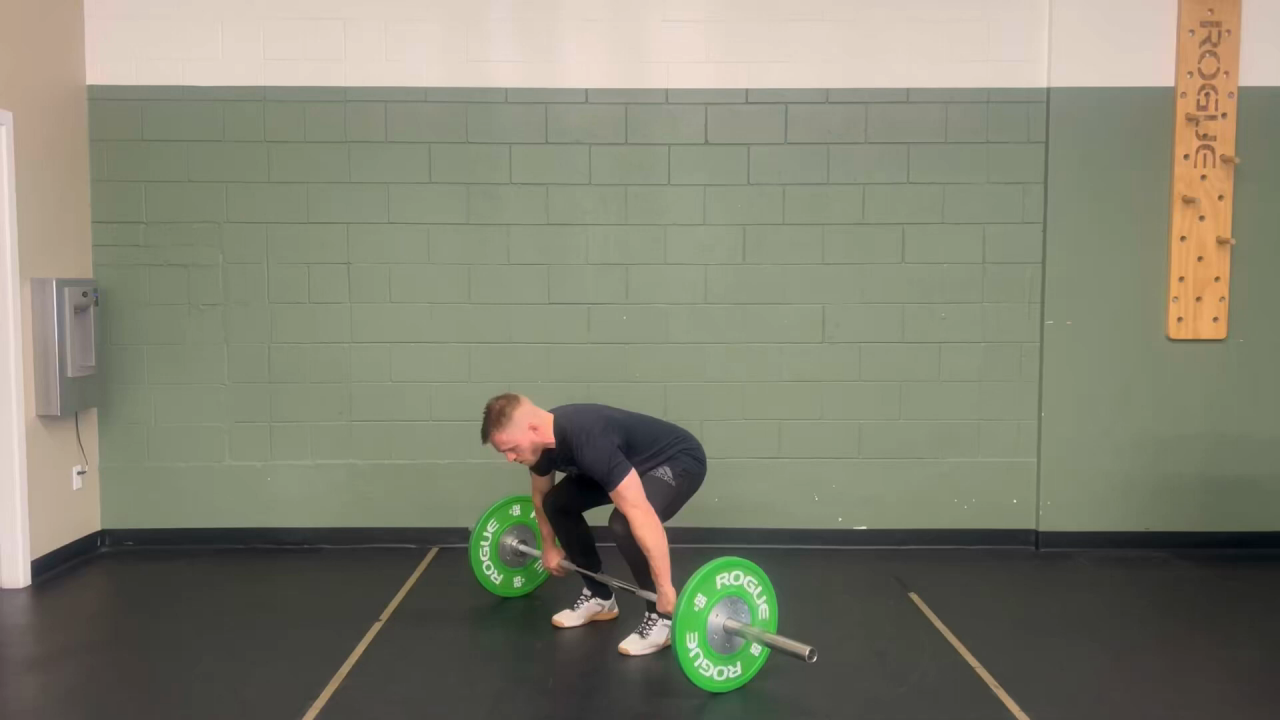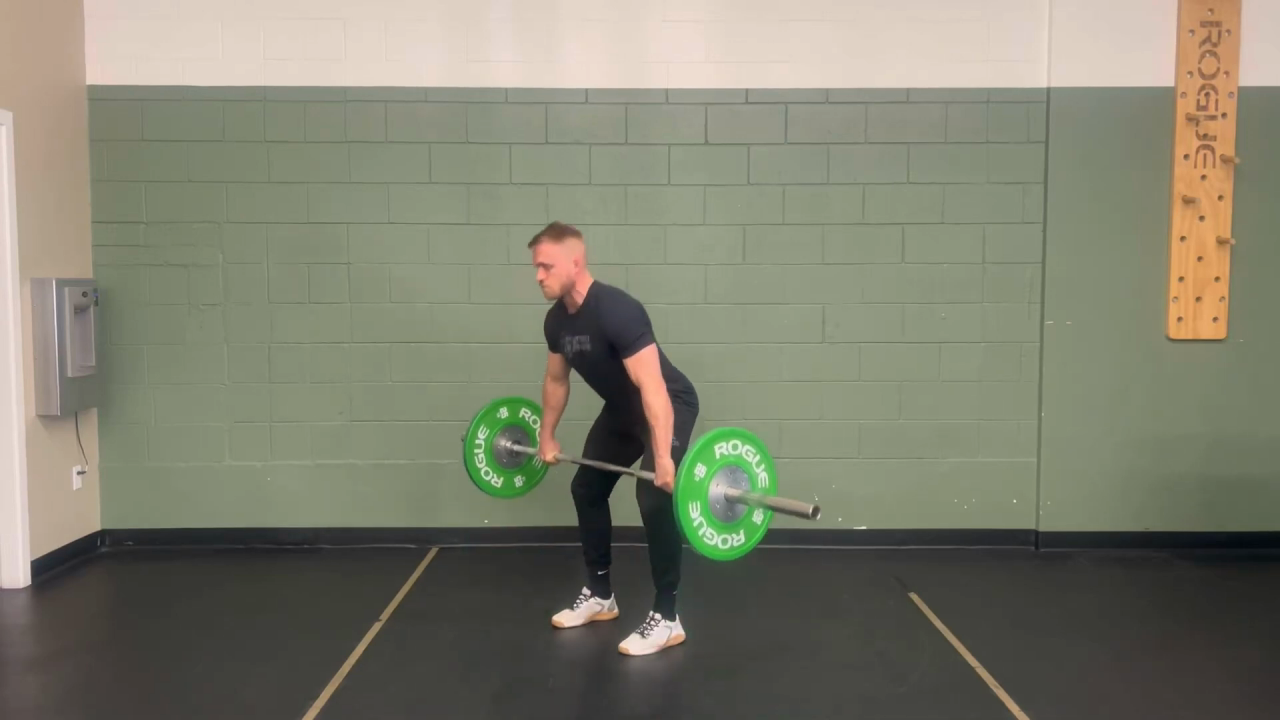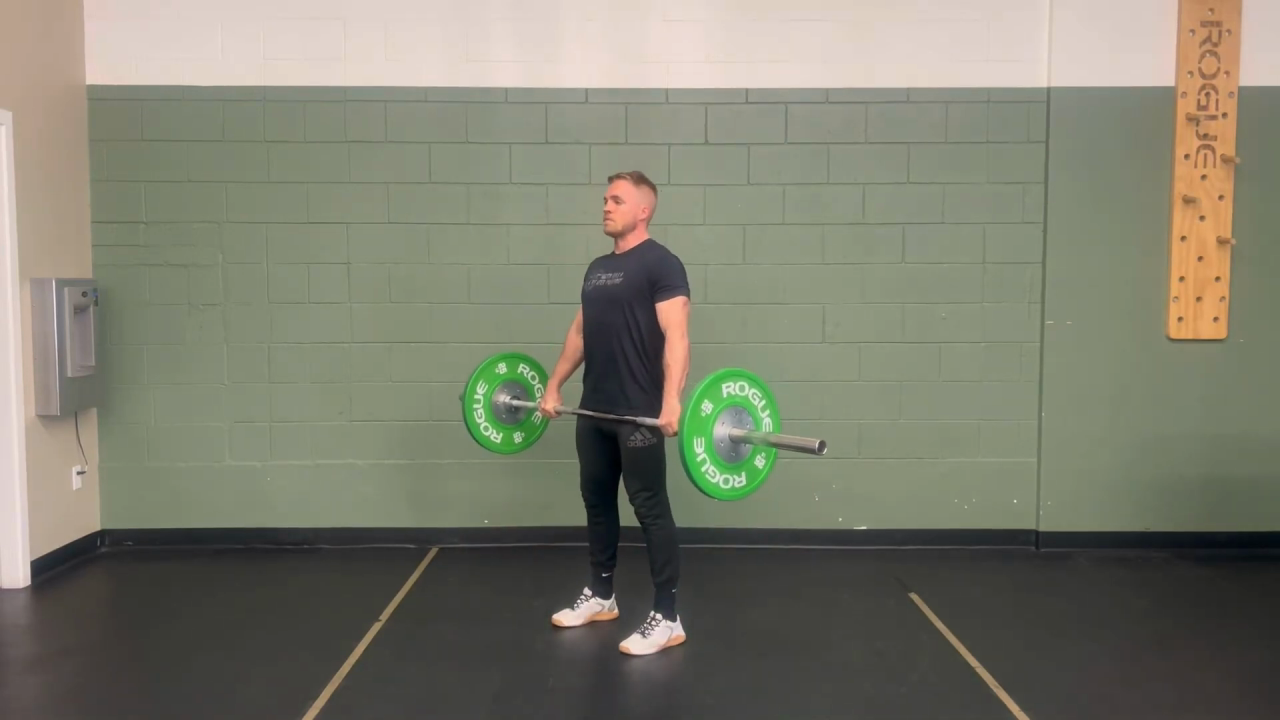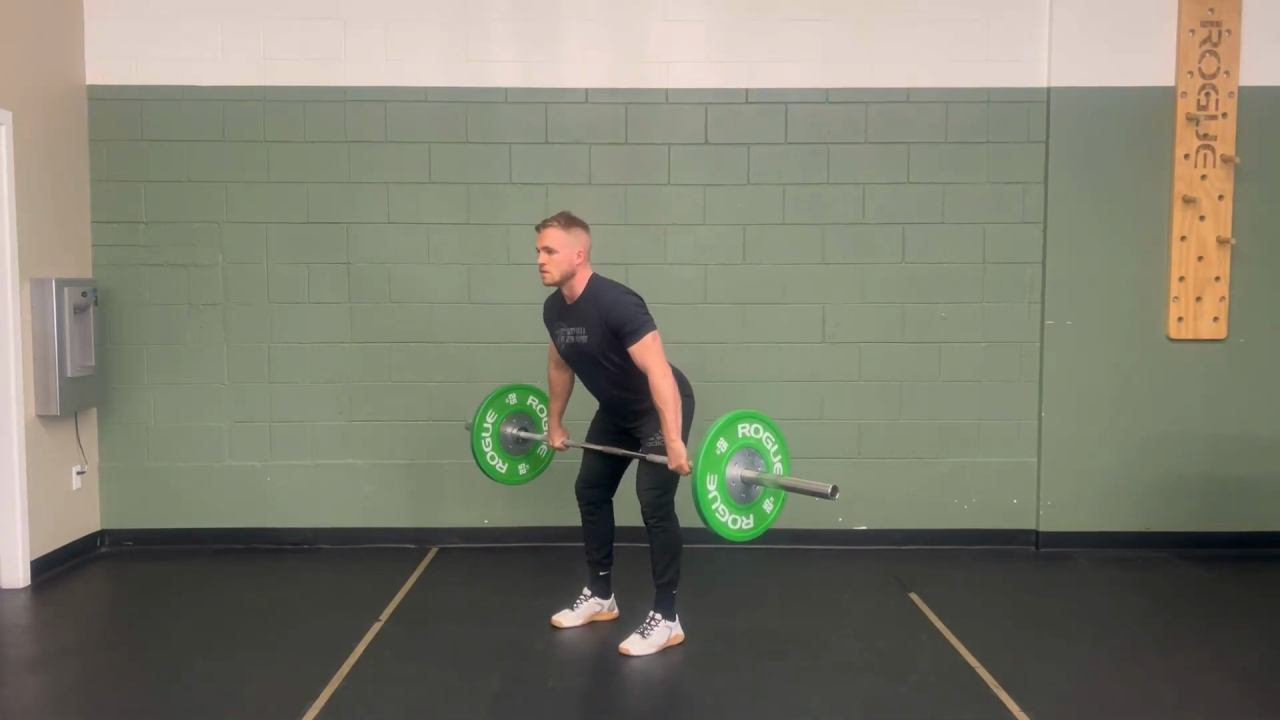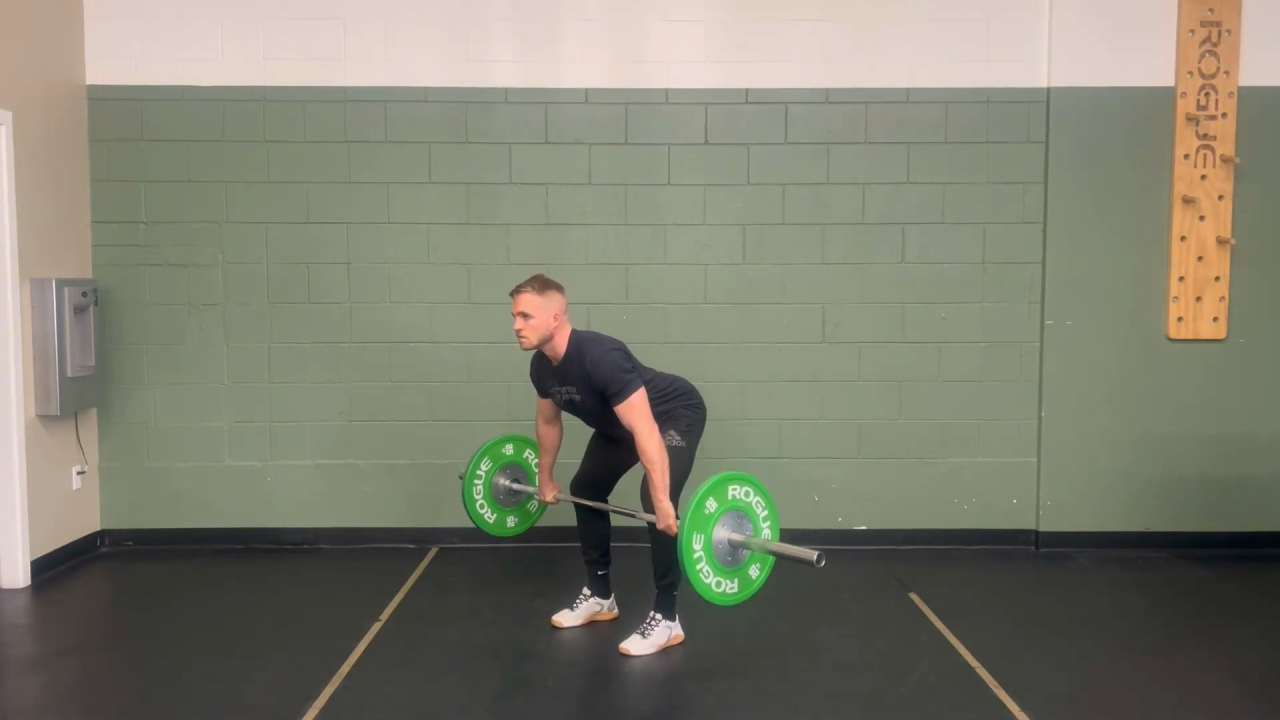
dt=1s
person 1, frame 1
left shoulder: (588, 440)
right shoulder: (539, 441)
left elbow: (640, 514)
right elbow: (541, 495)
left wrist: (665, 588)
right wrist: (549, 547)
left hip: (678, 460)
left knee: (623, 524)
right knee: (557, 503)
left ankle: (662, 617)
right ankle: (599, 596)
person 1, frame 2
left shoulder: (618, 312)
right shoulder: (557, 320)
left elbow: (653, 388)
right elbow: (556, 380)
left wrist: (663, 462)
right wrist: (546, 436)
left hip: (671, 406)
right hip: (619, 411)
left knee: (654, 502)
right knee: (586, 489)
left ankle: (667, 618)
right ankle: (599, 595)
person 1, frame 3
left shoulder: (661, 264)
right shoulder: (597, 268)
left elbow: (676, 337)
right elbow: (580, 332)
left wrist: (672, 401)
right wrist: (553, 386)
left hip: (639, 412)
right hip: (594, 408)
left knee: (650, 508)
right knee: (596, 499)
left ankle: (666, 618)
right ankle: (600, 595)
person 1, frame 4
left shoulder: (615, 303)
right shoulder: (554, 309)
left elbow: (659, 372)
right elbow: (560, 367)
left wrist: (674, 441)
right wrist: (554, 422)
left hip: (660, 406)
right hip: (617, 410)
left knee: (654, 501)
right knee: (590, 490)
left ankle: (666, 619)
right ankle: (599, 596)
person 1, frame 5
left shoulder: (600, 358)
right shoulder: (542, 367)
left elbow: (645, 431)
right elbow: (548, 421)
left wrist: (663, 503)
right wrist: (545, 478)
left hip: (675, 414)
right hip: (619, 421)
left knee: (656, 502)
right knee: (585, 489)
left ankle: (665, 618)
right ankle: (599, 595)
